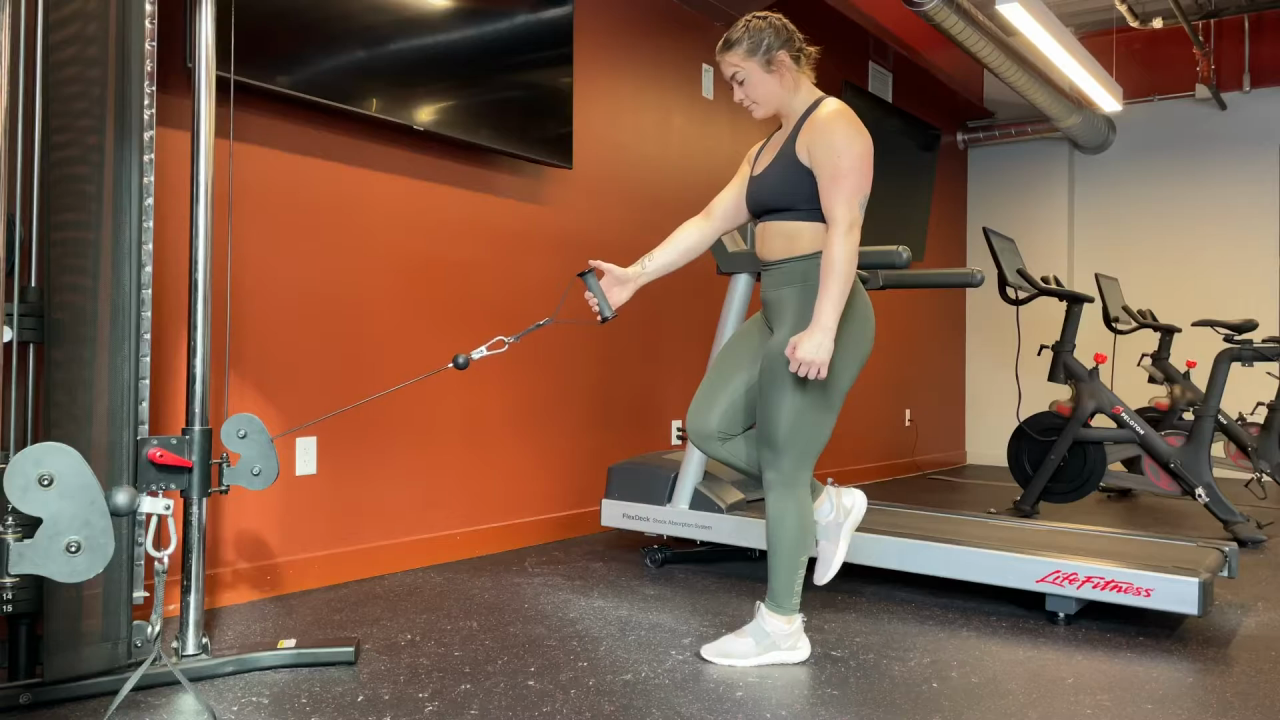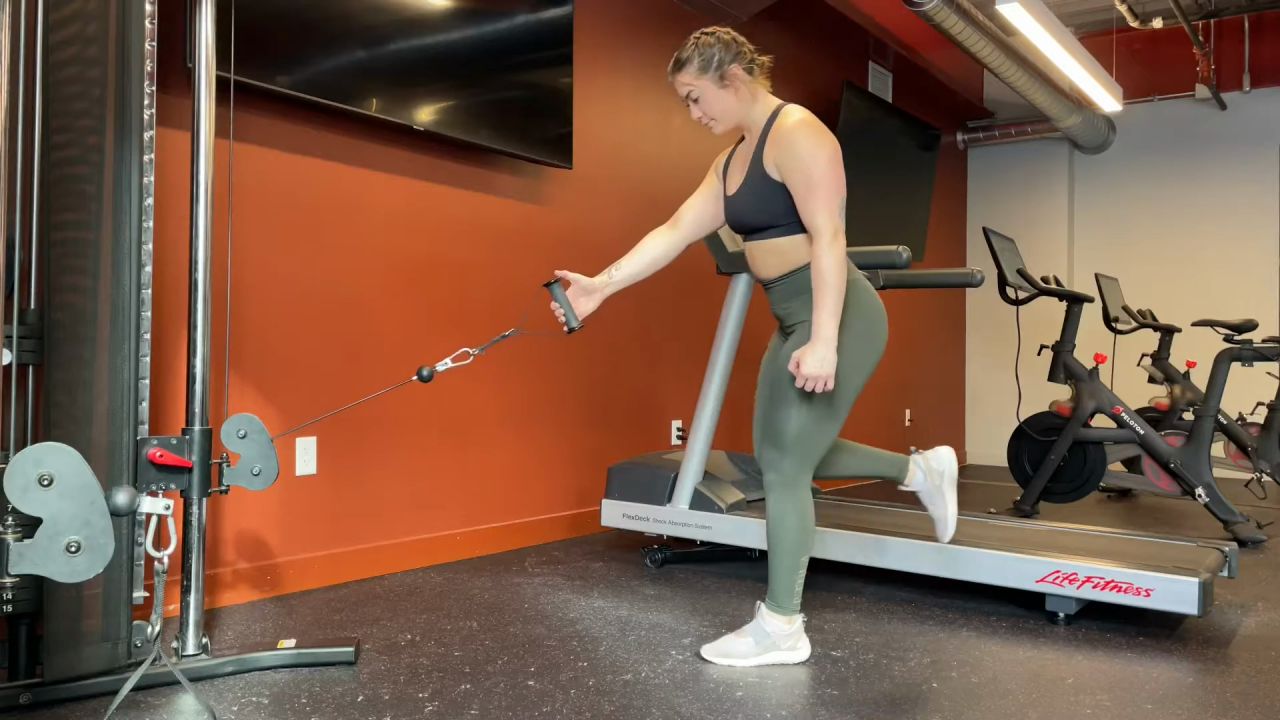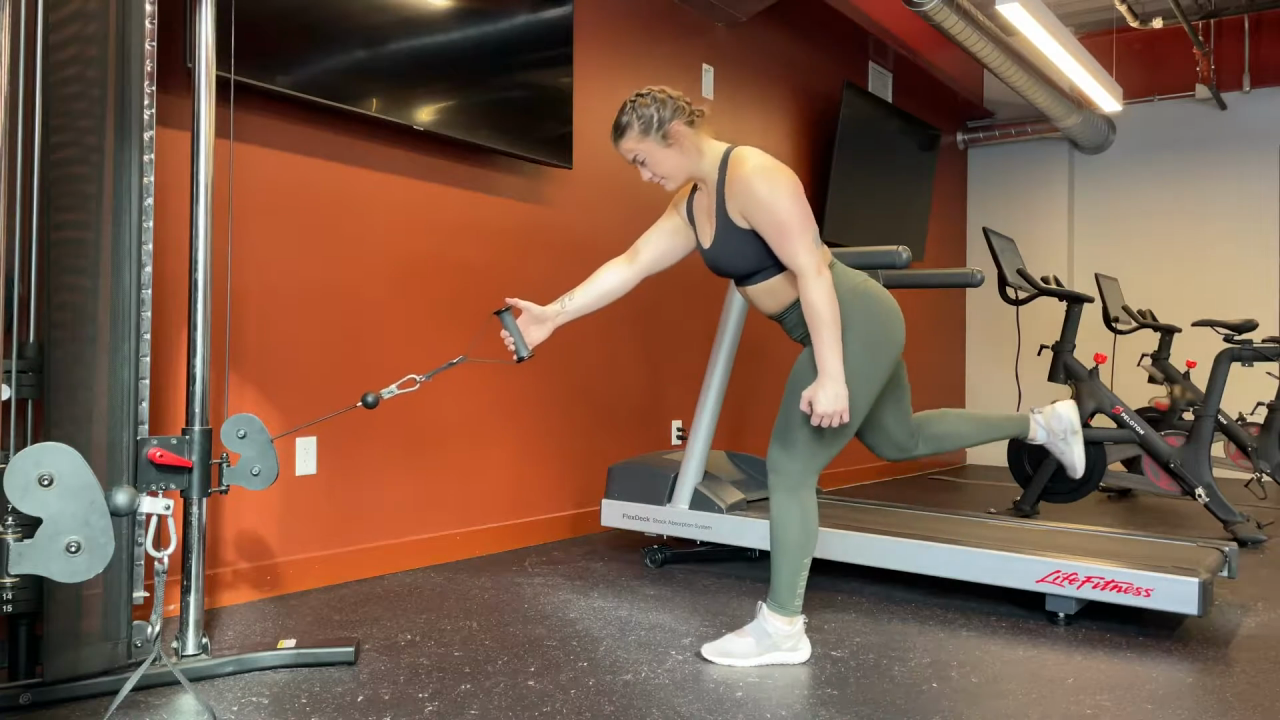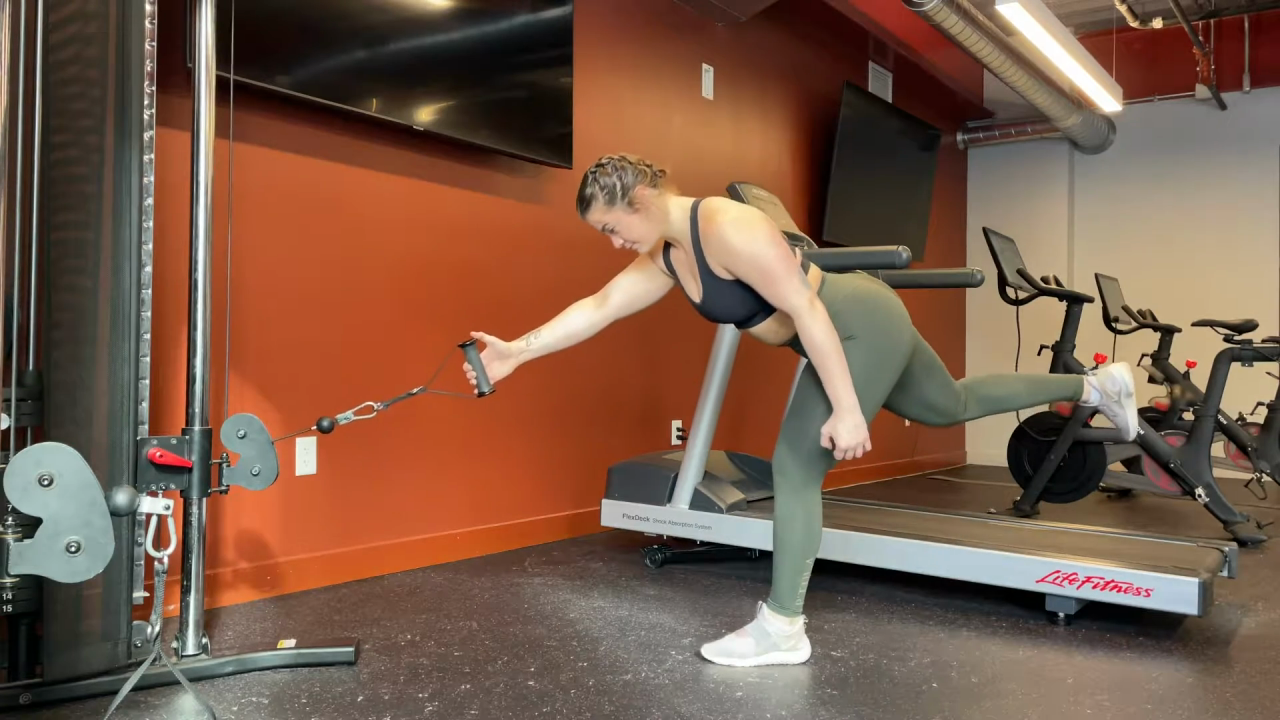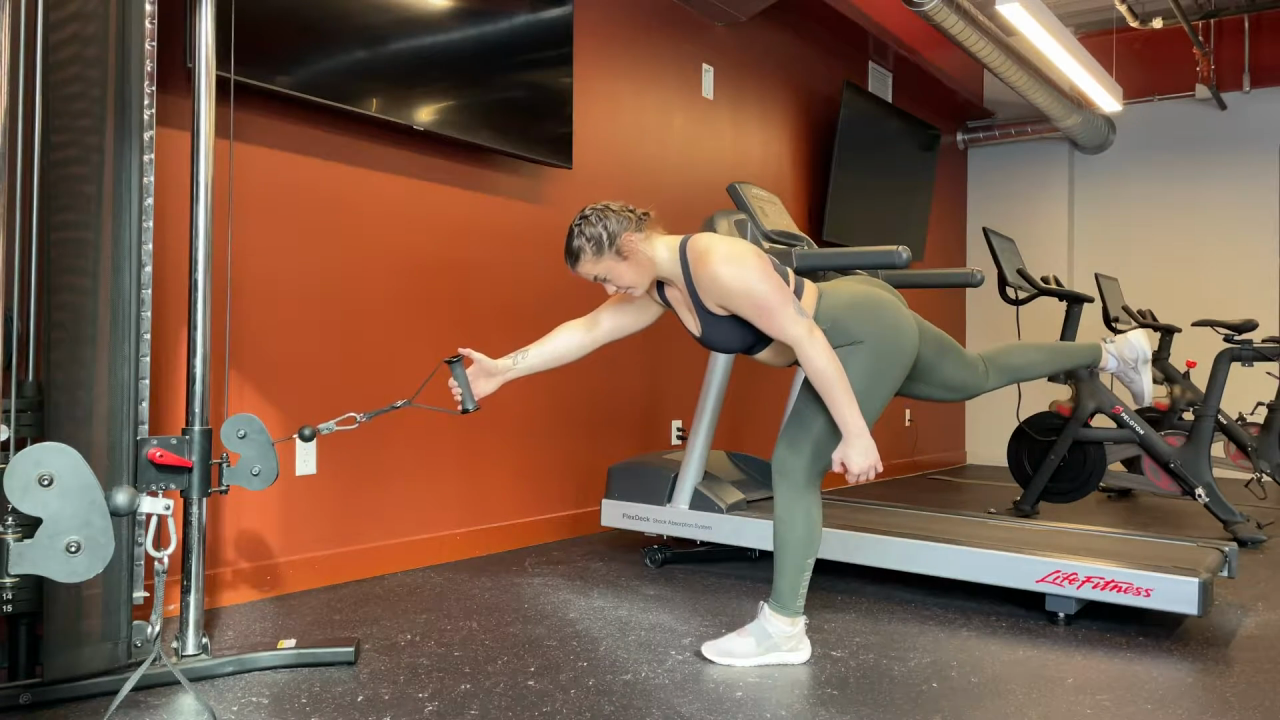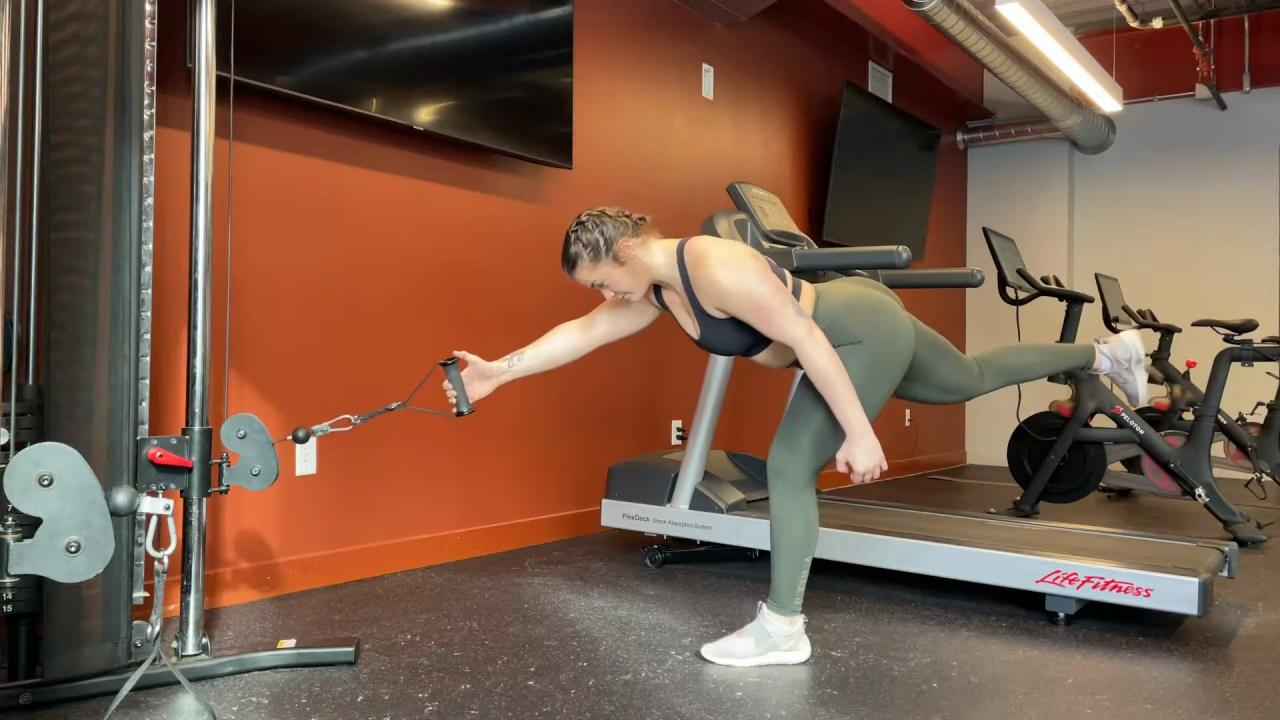
dt=0.5s
person 1, frame 1
left shoulder: (833, 123)
right shoulder: (769, 146)
left elbow: (845, 231)
right elbow: (709, 222)
left wrist: (822, 327)
right wrist: (635, 276)
left hip: (818, 315)
right hip: (776, 311)
left knee: (781, 467)
right knee: (709, 427)
left ankle: (781, 629)
right ankle: (827, 503)
person 1, frame 2
left shoulder: (795, 132)
right shoulder: (733, 157)
left elbow: (828, 238)
right elbow: (673, 232)
left wrist: (823, 340)
right wrist: (599, 286)
left hip: (836, 317)
right hip: (795, 320)
left knee: (784, 466)
right knee: (791, 457)
left ankle: (781, 629)
right ankle: (920, 470)
person 1, frame 3
left shoulder: (753, 176)
right shoulder: (691, 203)
left elbow: (813, 273)
right elbow: (629, 264)
left wrist: (831, 378)
right wrist: (553, 315)
left hip: (855, 326)
right hip: (842, 329)
left knee: (790, 468)
right knee: (898, 440)
left ankle: (783, 628)
right ankle: (1041, 424)
person 1, frame 4
left shoulder: (724, 228)
right shoulder: (666, 256)
left elbow: (806, 309)
right elbow: (599, 306)
left wrist: (845, 408)
right wrist: (517, 351)
left hip: (864, 328)
right hip: (864, 326)
left knee: (794, 466)
right knee: (954, 404)
left ankle: (782, 628)
right ankle: (1095, 387)
person 1, frame 5
left shoulder: (715, 265)
right shoulder: (659, 285)
left elbow: (804, 340)
right elbow: (584, 331)
left wrist: (854, 434)
right wrist: (503, 369)
left hip: (871, 333)
right hip: (867, 320)
left knee: (794, 468)
right knee: (978, 375)
left ankle: (783, 628)
right ankle: (1113, 353)
person 1, frame 6
left shoulder: (714, 267)
right shoulder: (656, 287)
left elbow: (806, 339)
right elbow: (582, 332)
left wrist: (857, 432)
right wrist: (498, 371)
left hip: (866, 334)
right hip: (862, 321)
left knee: (790, 468)
right knee: (970, 377)
left ankle: (782, 629)
right ankle: (1106, 354)
